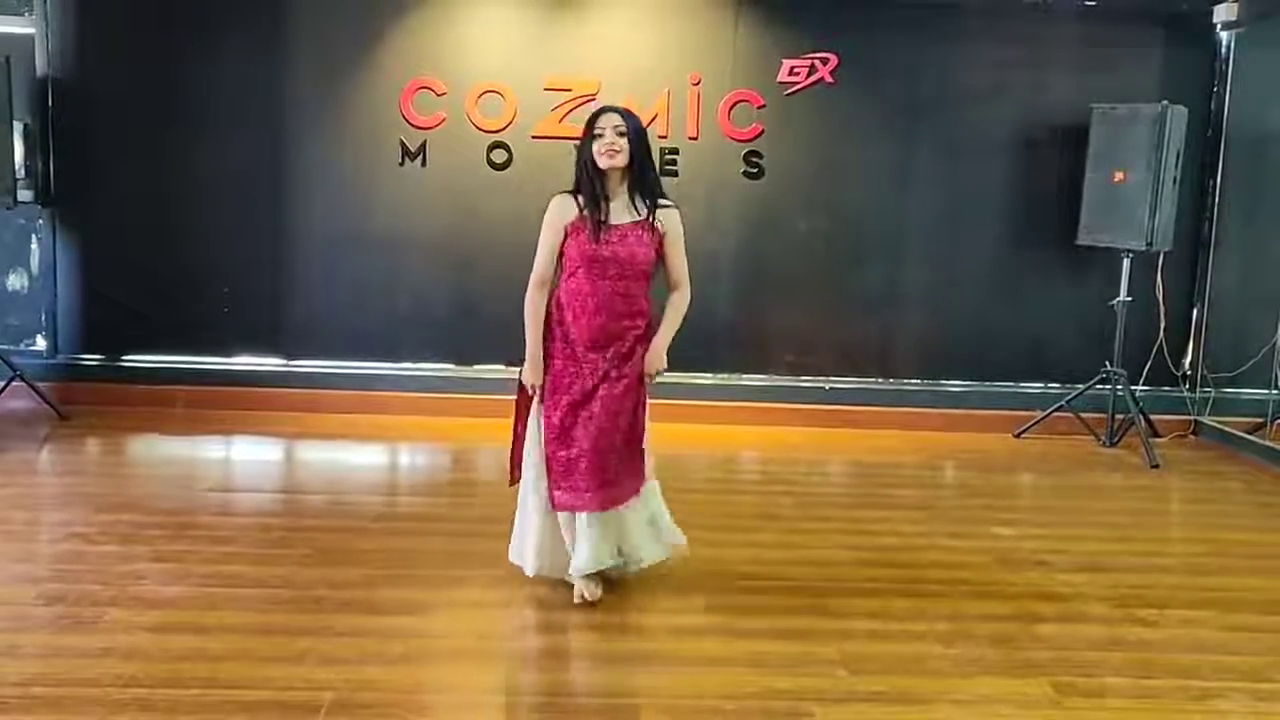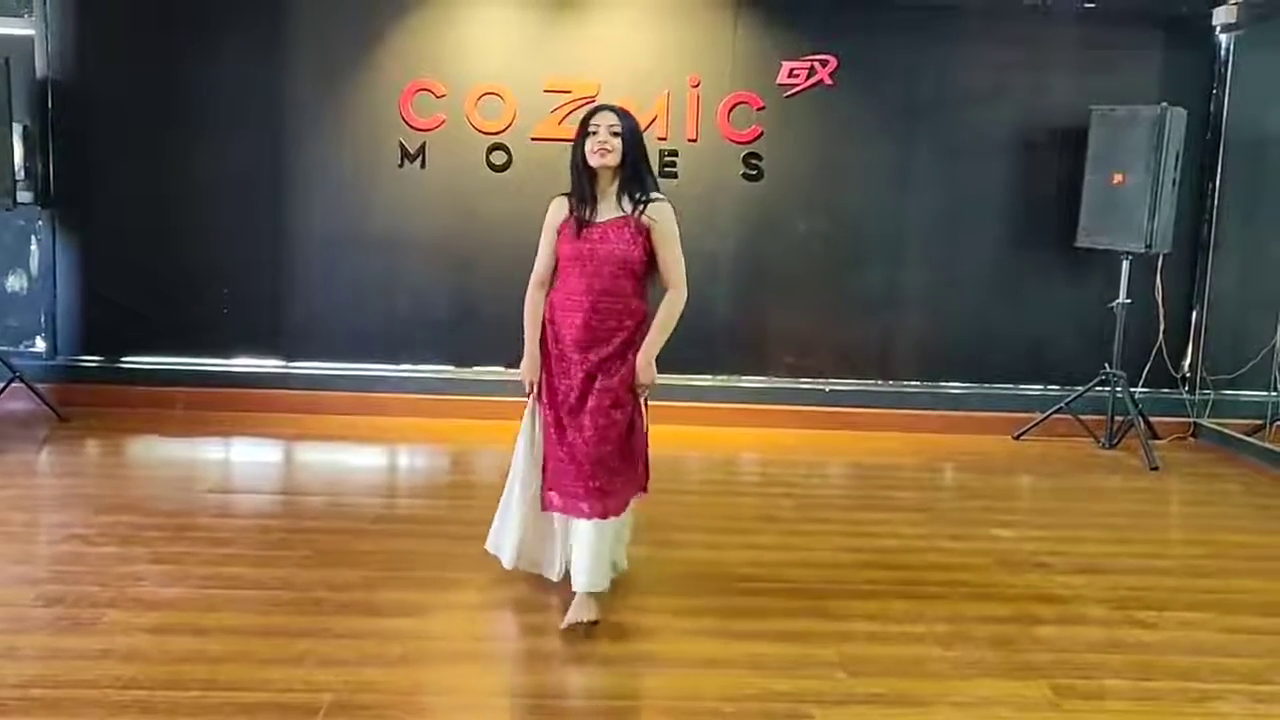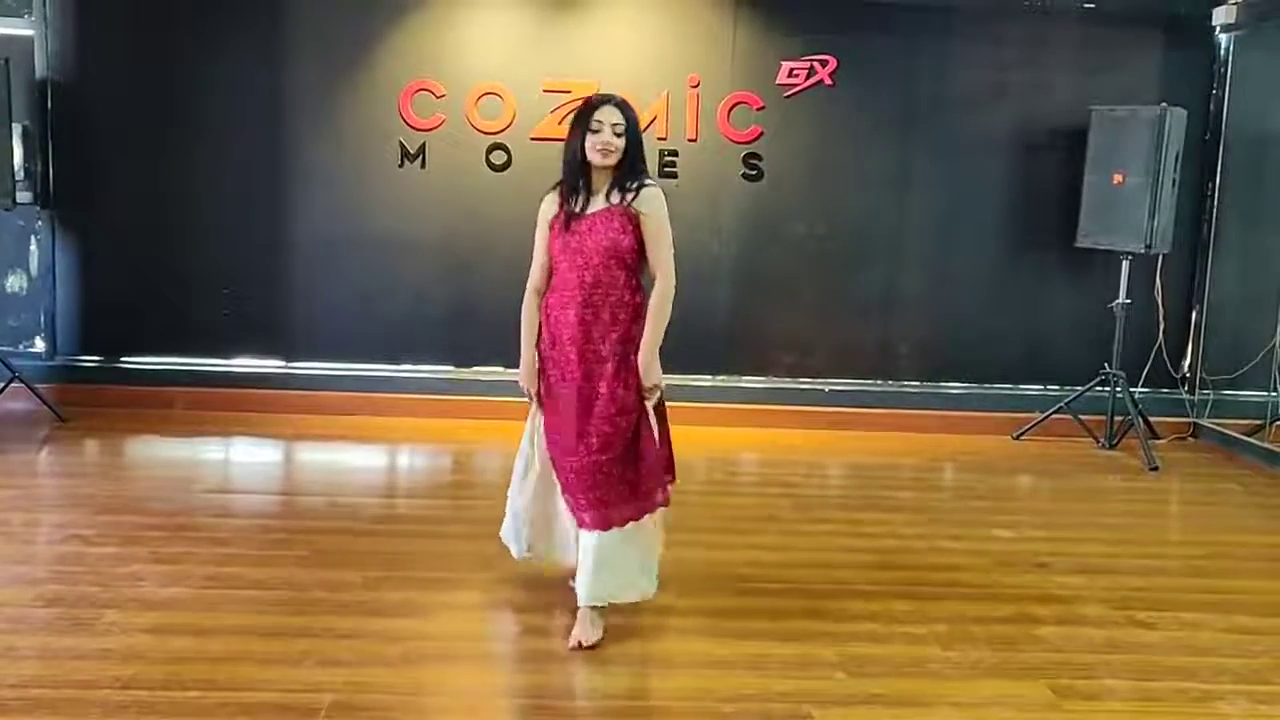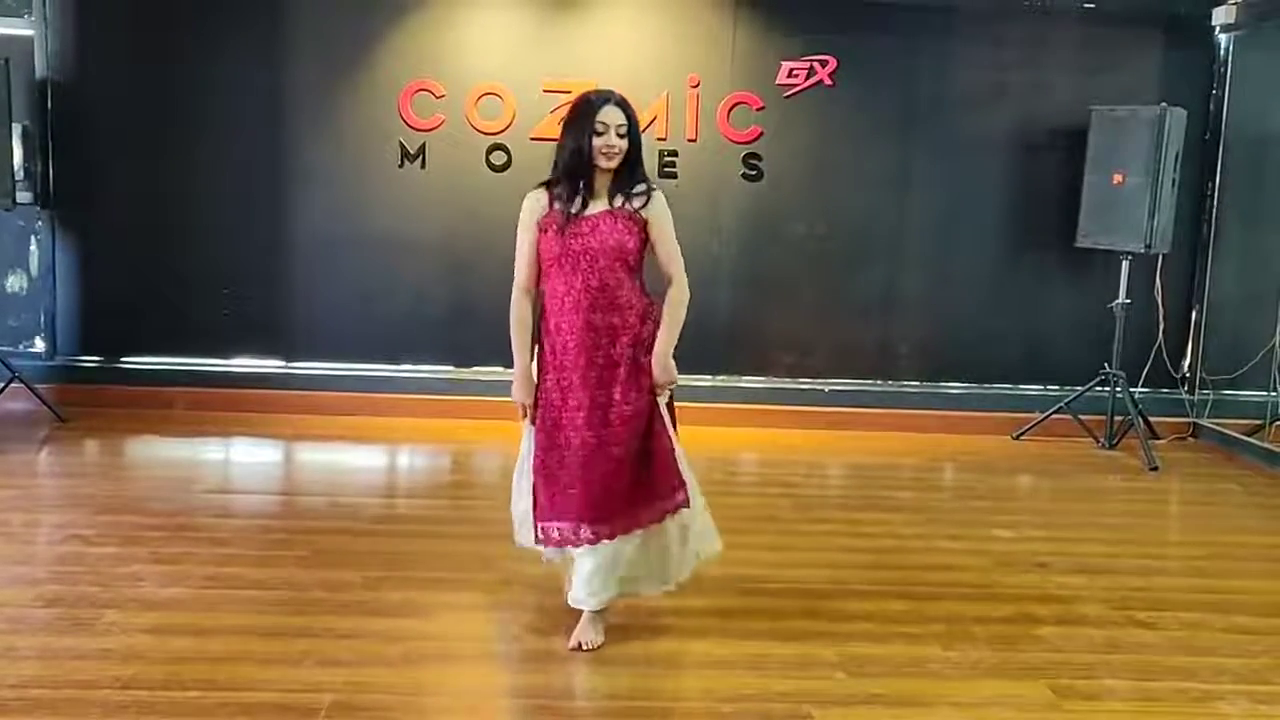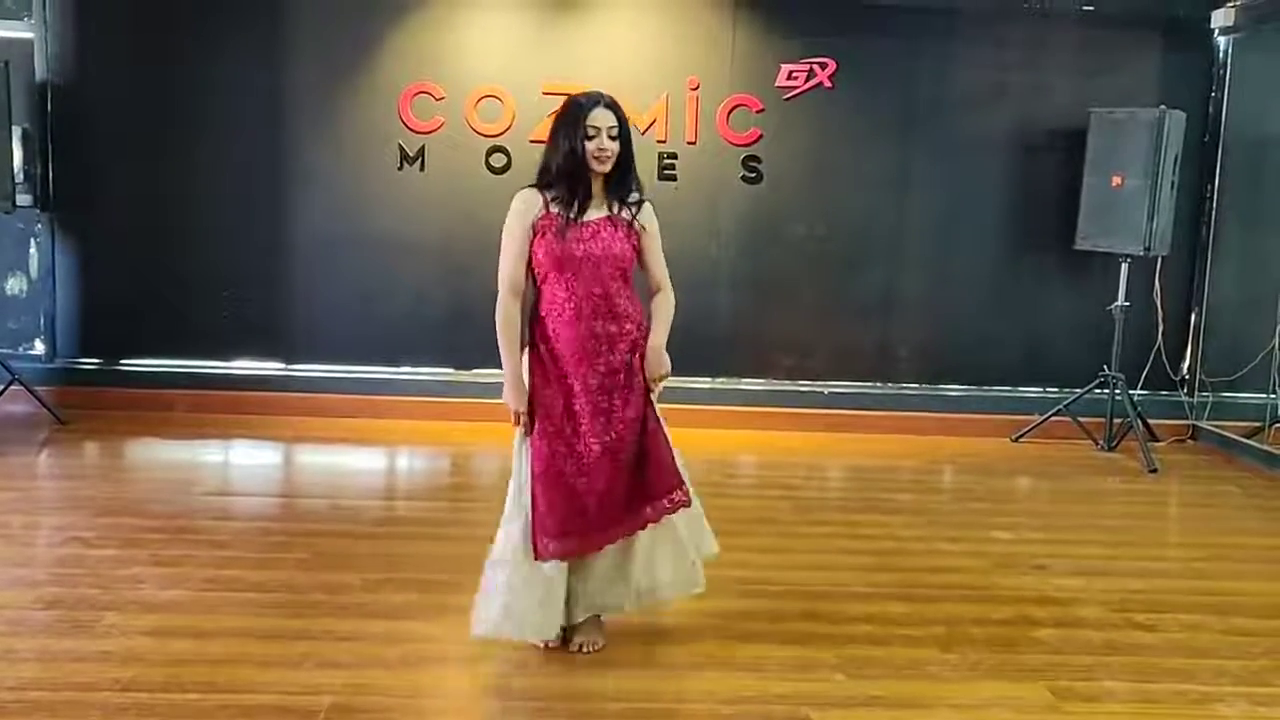
dt=0.3s
person 1, frame 1
left shoulder: (662, 215)
right shoulder: (566, 208)
left elbow: (681, 288)
right elbow: (539, 284)
left wrist: (660, 345)
right wrist: (532, 356)
left hip: (626, 354)
right hip: (567, 351)
left knee: (606, 456)
right knee: (564, 456)
left ankle: (593, 564)
right ankle: (580, 557)
person 1, frame 2
left shoulder: (652, 210)
right shoulder: (562, 209)
left elbow: (677, 289)
right elbow: (538, 285)
left wrist: (648, 353)
right wrist: (530, 351)
left hip: (618, 355)
right hip: (562, 354)
left knee: (603, 465)
right knee: (565, 460)
left ankle: (589, 586)
right ankle: (589, 564)
person 1, frame 3
left shoulder: (643, 198)
right shoulder: (554, 204)
left elbow: (665, 281)
right elbow: (537, 286)
left wrist: (649, 354)
right wrist: (527, 358)
left hip: (618, 354)
right hip: (561, 355)
left knee: (607, 472)
right knee: (571, 465)
left ankle: (592, 601)
right ankle: (592, 561)
person 1, frame 4
left shoulder: (645, 203)
right shoulder: (541, 203)
left elbow: (678, 283)
right elbow: (523, 291)
left wrist: (663, 350)
right wrist: (522, 369)
left hip: (626, 358)
right hip: (562, 360)
left knee: (614, 477)
right knee: (562, 474)
left ankle: (592, 603)
right ankle: (579, 562)
person 1, frame 5
left shoulder: (636, 211)
right shoulder: (533, 205)
left elbow: (662, 290)
right elbow: (509, 295)
left wrist: (656, 343)
right wrist: (513, 376)
left hip: (622, 372)
right hip: (555, 370)
left knee: (611, 489)
right knee: (550, 492)
left ankle: (590, 607)
right ankle: (545, 610)
